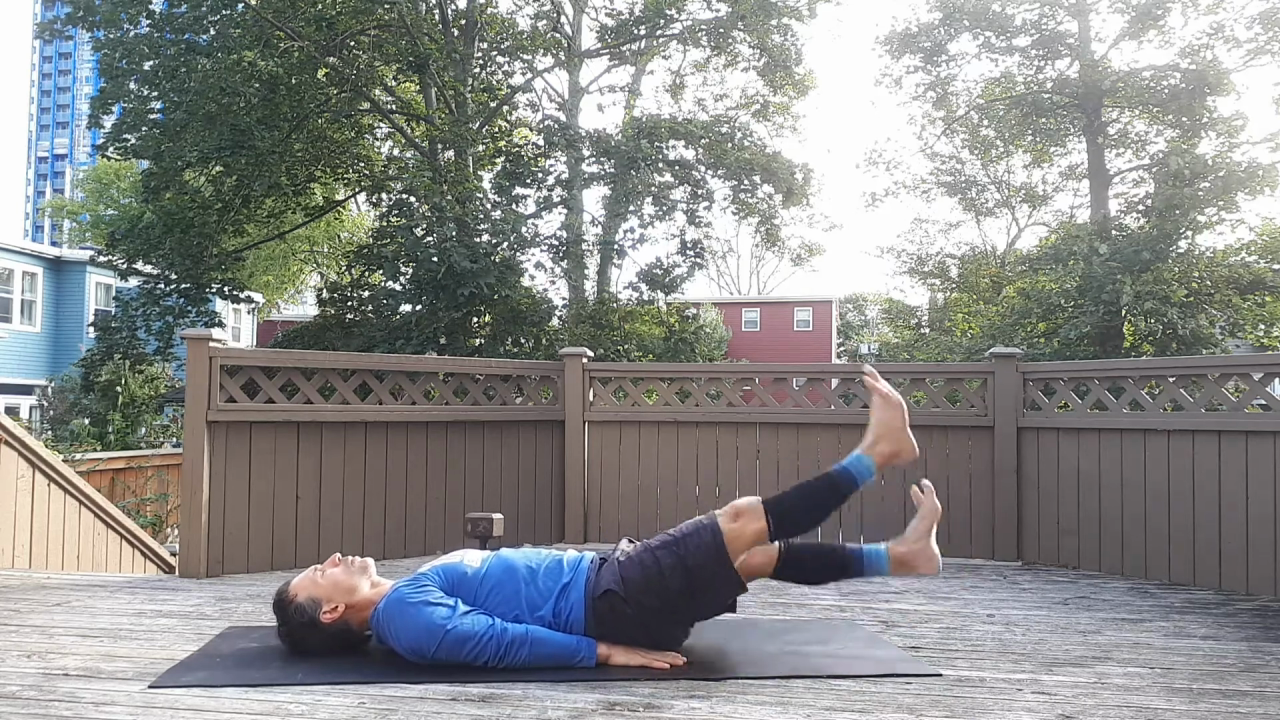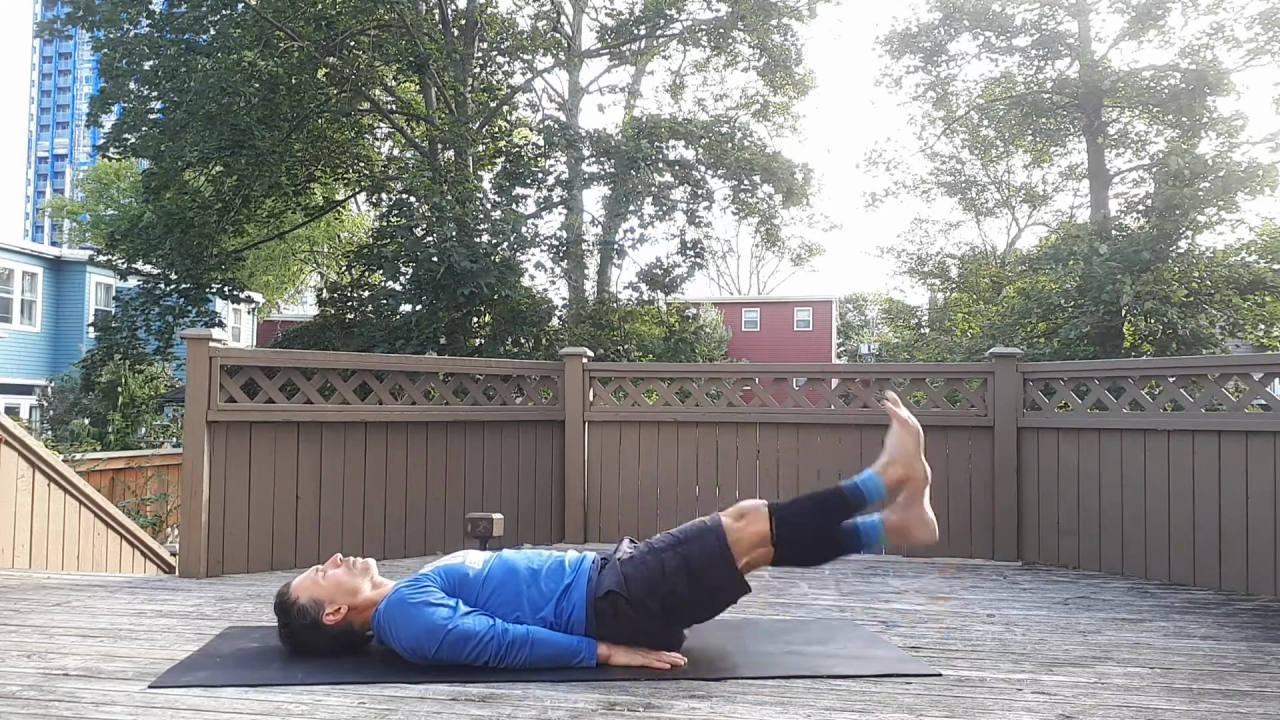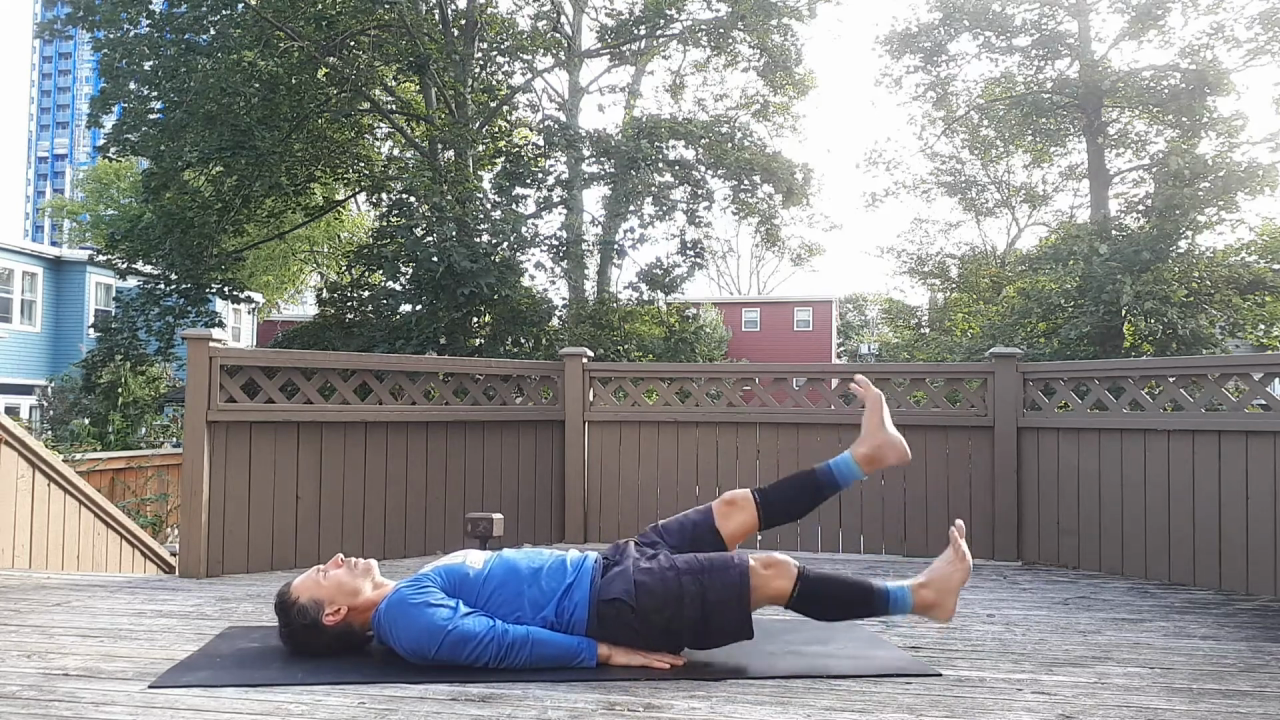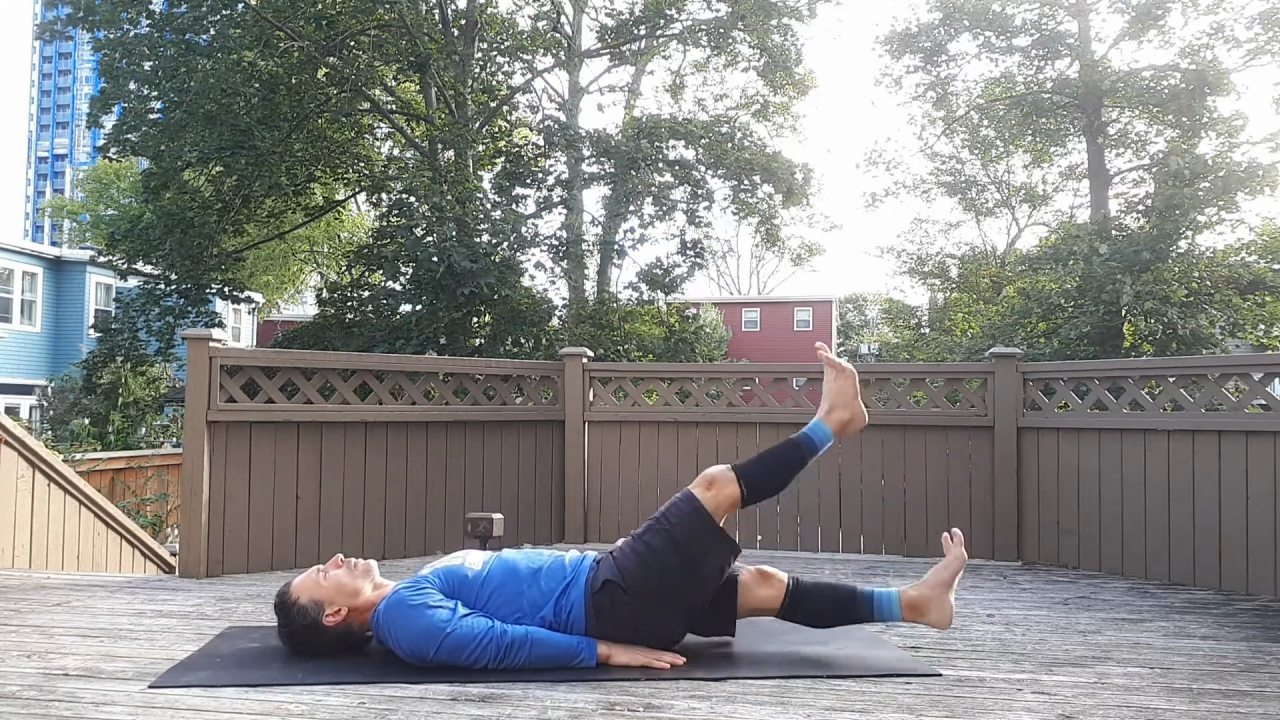
dt=0.5s
person 1, frame 1
left shoulder: (412, 588)
right shoulder: (405, 619)
right elbow: (502, 640)
right wrist: (606, 650)
left hip: (603, 571)
right hip: (609, 601)
left knee: (761, 549)
right knee: (746, 520)
left ankle: (898, 555)
right ankle: (875, 454)
person 1, frame 2
left shoulder: (410, 594)
right shoulder: (405, 618)
right elbow: (500, 642)
right wrist: (606, 651)
left hip: (602, 573)
right hip: (608, 605)
left knee: (747, 525)
right knee: (748, 525)
left ankle: (889, 519)
right ankle: (883, 479)
person 1, frame 3
left shoulder: (414, 589)
right shoulder: (405, 618)
right elbow: (500, 643)
right wrist: (609, 651)
left hip: (606, 569)
right hip: (612, 604)
left knee: (737, 509)
right knee: (771, 573)
left ankle: (866, 455)
right ankle: (915, 596)
person 1, frame 4
left shoulder: (413, 595)
right shoulder: (405, 620)
right elbow: (504, 644)
right wrist: (610, 650)
left hip: (601, 578)
right hip: (609, 602)
left knee: (760, 583)
right knee: (717, 484)
left ankle: (909, 601)
right ankle: (830, 421)
